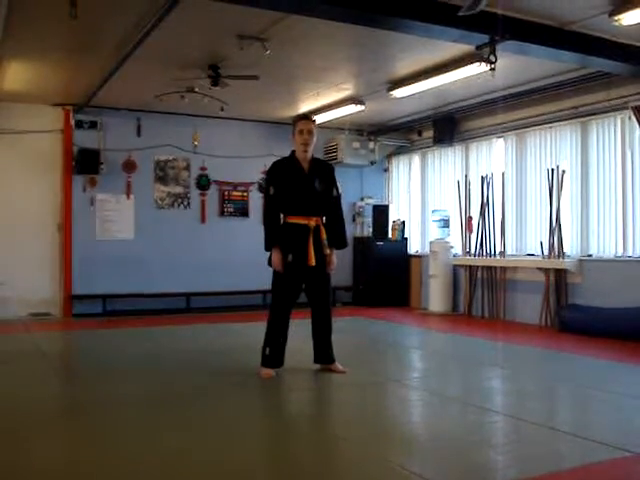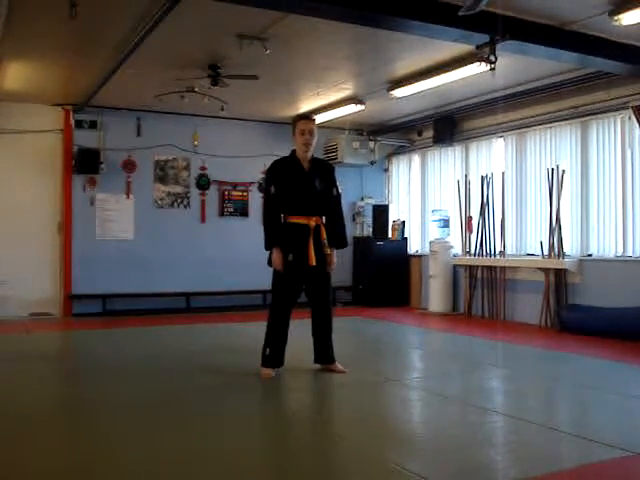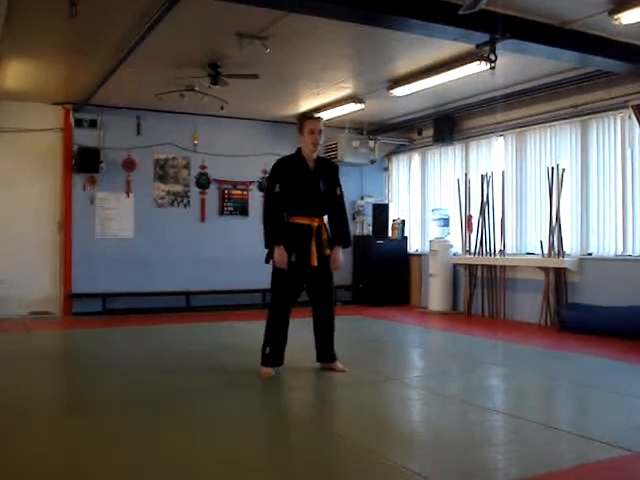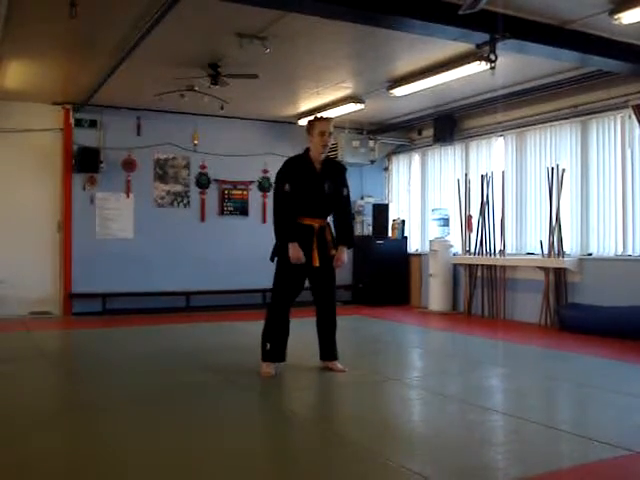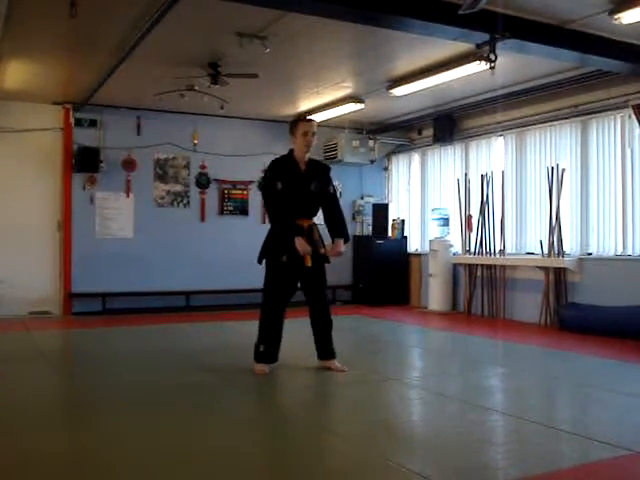
dt=0.3s
person 1, frame 1
left shoulder: (325, 170)
right shoulder: (279, 169)
left elbow: (334, 211)
right elbow: (271, 212)
left wrist: (333, 248)
right wrist: (274, 248)
left hip: (317, 241)
right hip: (290, 240)
left knee: (322, 302)
right knee: (281, 303)
left ankle: (325, 358)
right ankle: (270, 361)
person 1, frame 2
left shoulder: (325, 170)
right shoulder: (279, 168)
left elbow: (334, 210)
right elbow: (271, 211)
left wrist: (333, 247)
right wrist: (275, 247)
left hip: (318, 241)
right hip: (290, 239)
left knee: (322, 302)
right knee: (282, 303)
left ankle: (326, 358)
right ankle: (270, 361)
person 1, frame 3
left shoulder: (330, 169)
right shoulder: (284, 167)
left elbow: (337, 209)
right elbow: (272, 209)
left wrist: (338, 246)
right wrist: (277, 245)
left hip: (319, 241)
right hip: (291, 239)
left knee: (324, 302)
right knee: (281, 302)
left ankle: (327, 357)
right ankle: (270, 360)
person 1, frame 4
left shoulder: (337, 171)
right shoulder: (292, 167)
left elbow: (343, 209)
right elbow: (281, 208)
left wrist: (343, 245)
right wrist: (291, 243)
left hip: (323, 239)
right hip: (294, 238)
left knee: (327, 301)
right knee: (282, 299)
left ankle: (328, 356)
right ankle: (270, 357)
person 1, frame 5
left shoulder: (321, 171)
right shoulder: (277, 168)
left elbow: (332, 206)
right elbow: (275, 208)
left wrist: (339, 238)
right wrist: (294, 238)
left hip: (312, 239)
right hip: (282, 241)
left knee: (319, 301)
right knee: (274, 302)
left ankle: (326, 356)
right ankle: (263, 358)
